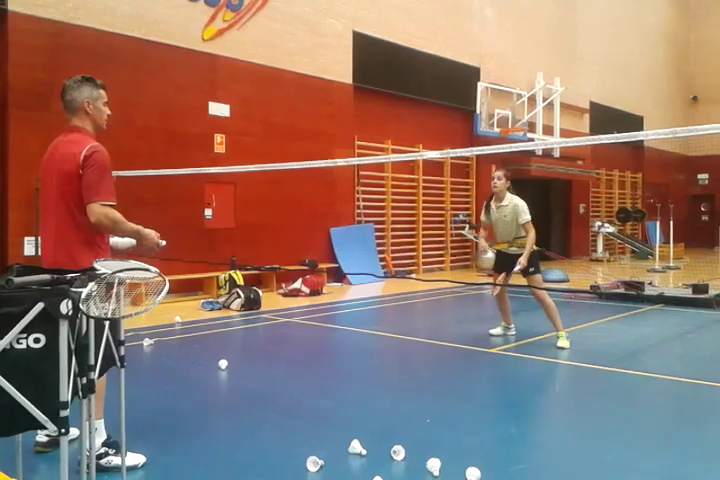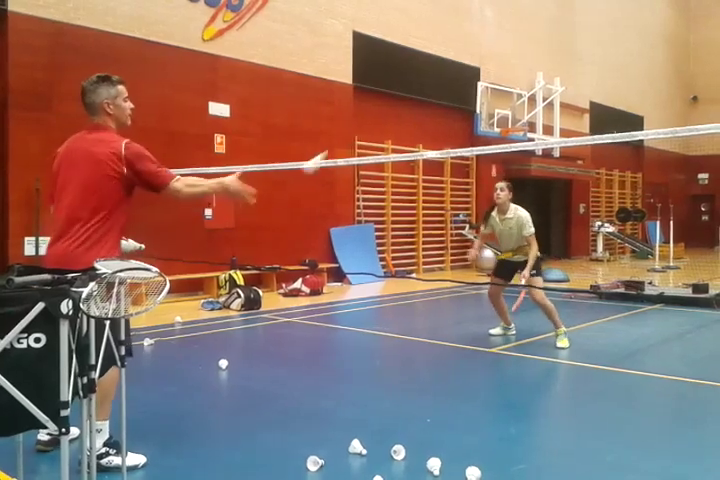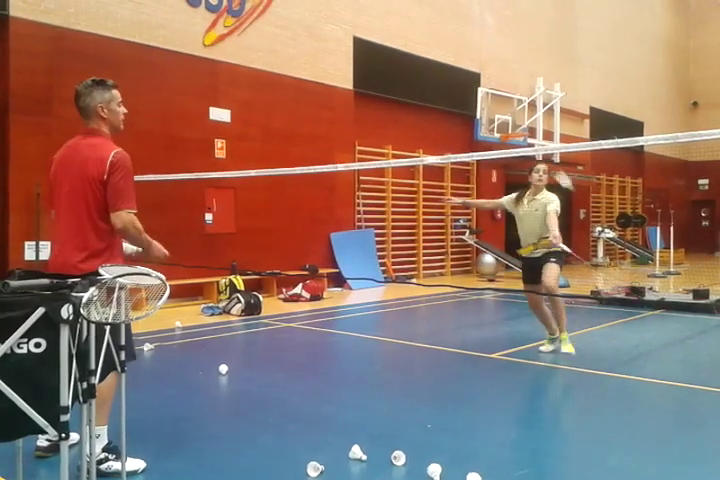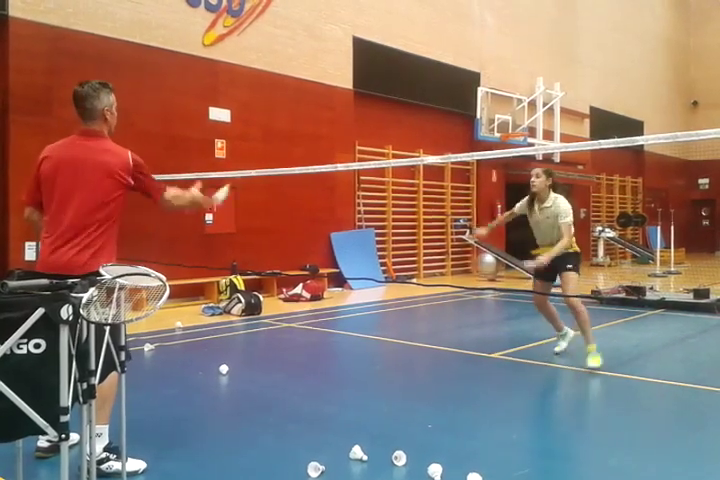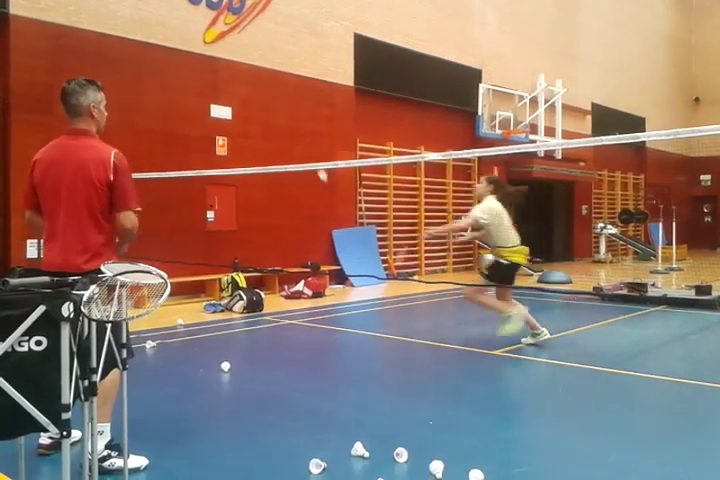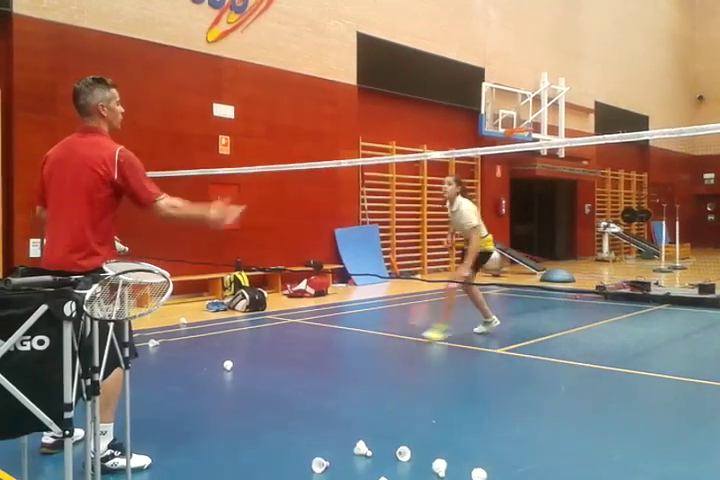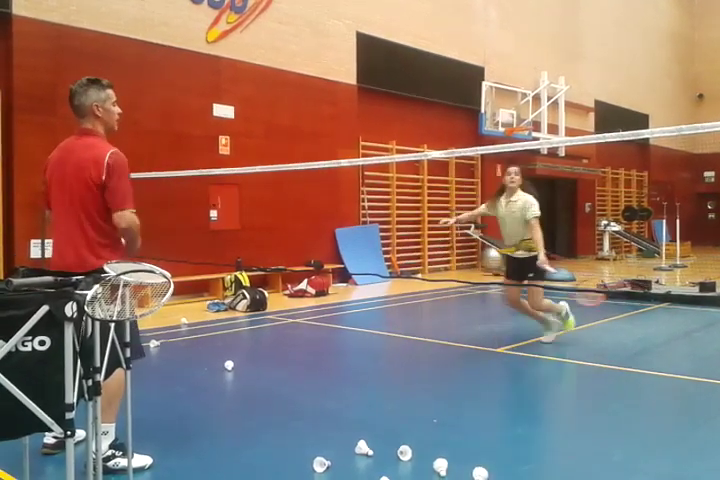
dt=0.5s
person 1, frame 1
left shoulder: (54, 150)
right shoulder: (92, 152)
right elbow: (98, 213)
left wrist: (110, 239)
right wrist: (141, 233)
left hip: (55, 266)
right hip: (84, 269)
left ankle: (49, 429)
right ankle: (99, 446)
person 1, frame 2
left shoulder: (66, 149)
right shoulder: (124, 151)
left elbow: (57, 208)
right elbow: (177, 187)
right wrist: (224, 185)
left hip: (58, 264)
right hip: (93, 268)
right knee: (107, 356)
left ankle: (50, 428)
right ankle: (100, 445)
person 1, frame 3
left shoulder: (63, 154)
right shoulder: (114, 157)
right elbow: (123, 221)
right wrist: (152, 247)
left hip: (62, 270)
right hip: (97, 273)
right knee: (107, 361)
left ankle: (50, 433)
right ankle: (100, 450)
person 1, frame 4
left shoulder: (49, 154)
right shoulder: (124, 160)
left elbow: (31, 213)
right elbow: (168, 198)
right wrist: (195, 197)
left hip: (51, 272)
right hip: (92, 274)
right knee: (107, 362)
left ankle: (49, 434)
person 1, frame 5
left shoulder: (43, 157)
right shoulder: (110, 158)
left elbow: (32, 217)
right elbow: (128, 224)
right wrist: (120, 245)
left hip: (55, 271)
right hip: (95, 272)
right knee: (109, 359)
left ankle: (51, 432)
right ankle: (102, 448)
person 1, frame 6
left shoulder: (53, 154)
right shoulder: (115, 156)
left elbow: (41, 212)
right elbow: (161, 205)
right wrist: (209, 214)
left hip: (54, 269)
right hip: (91, 272)
right knee: (111, 359)
left ankle: (53, 431)
right ankle: (105, 447)
person 1, frame 7
left shoulder: (57, 155)
right shoulder: (109, 157)
right elbow: (124, 220)
right wrist: (133, 243)
left hip: (63, 271)
right hip: (100, 272)
right knee: (116, 359)
left ankle: (56, 431)
right ankle: (106, 447)
person 2, frame 1
left shoulder: (517, 204)
right shoulder: (489, 205)
left elbow: (531, 233)
right elbow: (484, 227)
left wrist: (525, 256)
right wrist: (482, 239)
left hip: (524, 251)
right hip: (503, 251)
left knee: (539, 293)
right knee: (498, 289)
left ankle: (561, 334)
right ankle: (508, 325)
person 2, frame 2
left shoulder: (521, 215)
right shoulder: (490, 216)
left elbow: (533, 245)
right elbow: (481, 238)
left wrist: (528, 269)
right wrist: (475, 249)
left hip: (527, 258)
right hip: (507, 258)
left knee: (538, 297)
right knee: (493, 293)
left ankle: (561, 331)
right ankle: (508, 325)
person 2, frame 3
left shoulder: (551, 199)
right shoulder: (517, 199)
left elbow: (553, 217)
right elbow: (490, 204)
left wrist: (556, 232)
right wrist: (463, 202)
left hip: (550, 252)
right hip: (528, 255)
left knee: (550, 287)
right knee: (534, 303)
left ankle: (563, 336)
right ankle: (553, 336)
person 2, frame 4
left shoulder: (561, 204)
right shoulder: (528, 202)
left elbow: (567, 238)
right elbow: (510, 214)
left wrist: (548, 256)
right wrist: (488, 228)
left hip: (566, 253)
right hip: (544, 255)
left knee: (572, 300)
right knee: (539, 301)
left ankle: (591, 349)
right ankle: (563, 333)
person 2, frame 5
left shoulder: (487, 207)
right shoulder: (494, 205)
left elbow: (464, 224)
left wrist: (435, 231)
right wrist: (468, 237)
left hip: (508, 258)
right hip: (512, 256)
left knee: (472, 294)
right knee: (502, 299)
left ankle: (512, 313)
right ankle: (538, 331)
person 2, frame 6
left shoulder: (464, 208)
right shoulder: (450, 204)
left elbow: (475, 239)
left wrist: (467, 265)
right wrist: (450, 236)
left hip: (480, 247)
right hip: (471, 245)
left knee: (452, 285)
right knee: (466, 285)
left ankle: (443, 327)
right ankle: (489, 320)
person 2, frame 7
left shoulder: (528, 200)
right shoulder: (497, 201)
left elbow: (535, 228)
right elbow: (475, 213)
left wrist: (541, 253)
right wrist: (455, 219)
left hip: (531, 253)
right hip: (513, 254)
left knee: (536, 304)
right knee: (512, 299)
left ankle: (561, 310)
right ankle: (549, 323)
